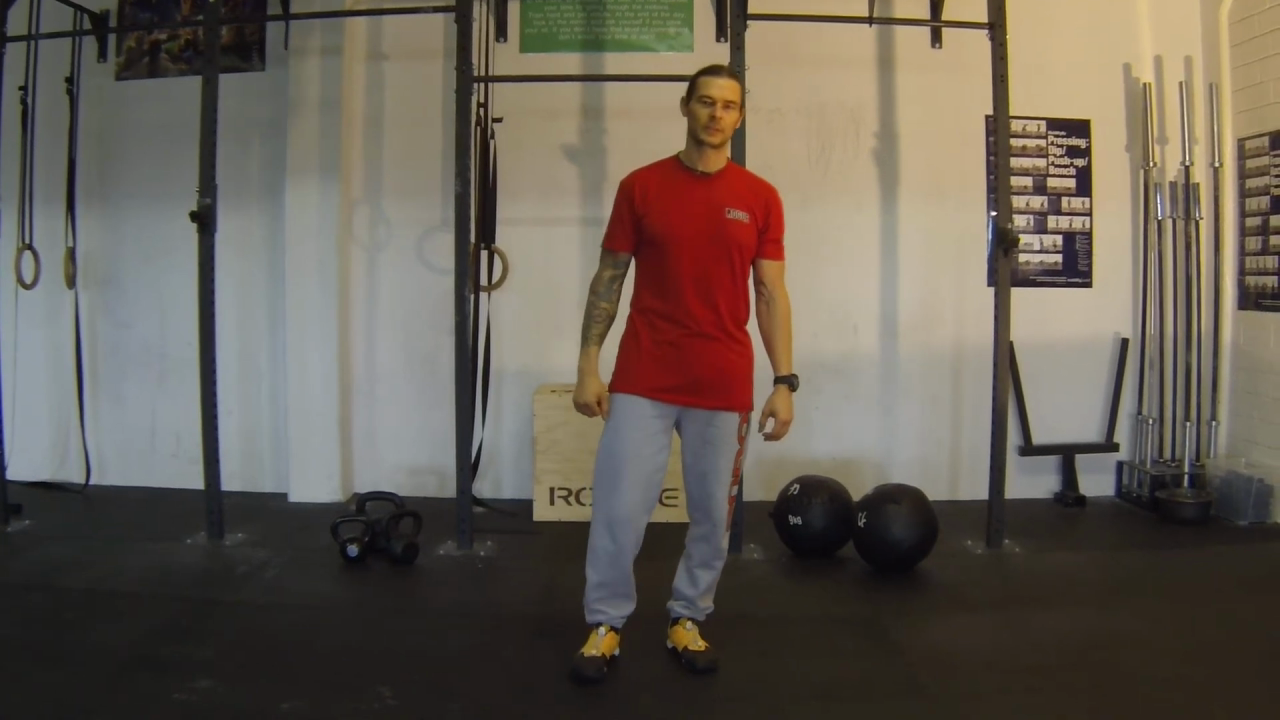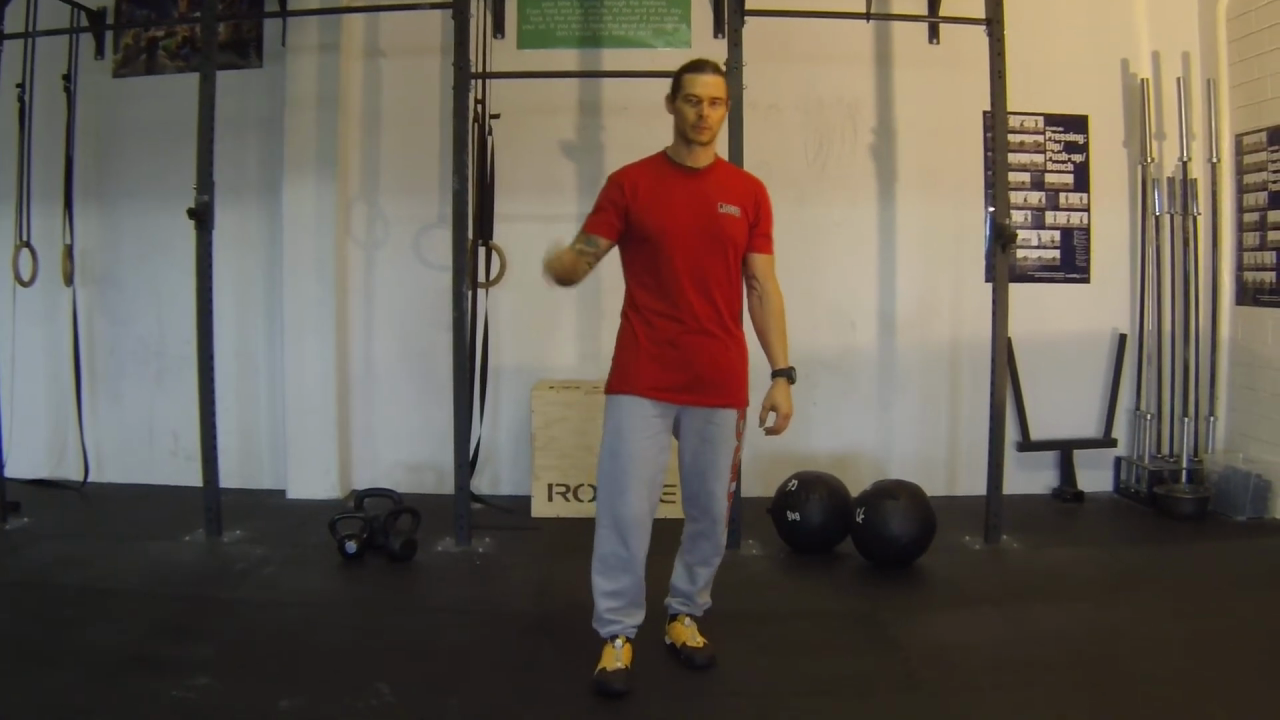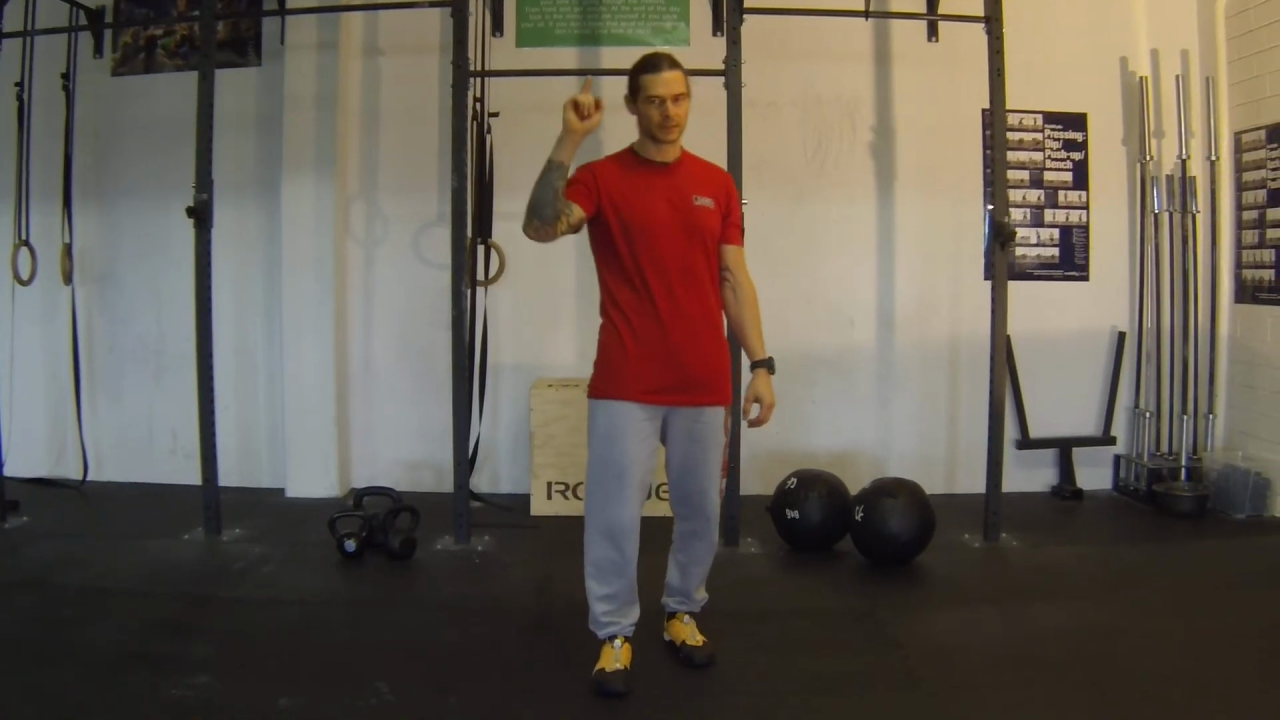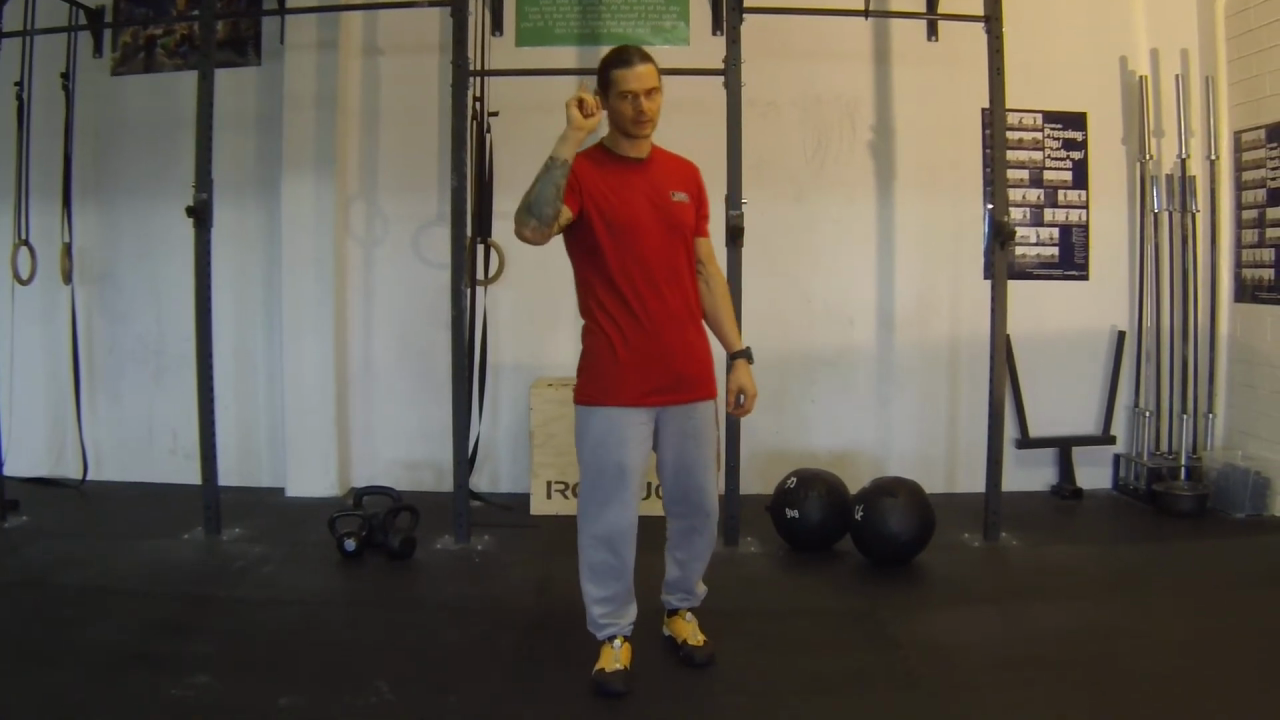
dt=0.4s
person 1, frame 1
left shoulder: (760, 198)
right shoulder: (640, 186)
left elbow: (771, 293)
right elbow: (609, 277)
left wrist: (784, 382)
right wrist: (588, 363)
left hip: (723, 386)
right hip: (642, 379)
left knee: (713, 514)
right knee: (618, 507)
left ankle: (687, 618)
right ankle: (605, 624)
person 1, frame 2
left shoulder: (748, 191)
right shoulder: (629, 183)
left elbow: (763, 287)
right elbow: (581, 261)
left wrist: (782, 374)
right wrist: (563, 262)
left hip: (719, 383)
right hip: (641, 380)
left knee: (710, 511)
right knee: (624, 509)
left ankle: (684, 615)
right ankle: (617, 634)
person 1, frame 3
left shoulder: (717, 183)
right shoulder: (600, 177)
left elbow: (735, 279)
right elbow: (539, 226)
left wrist: (760, 364)
right wrist: (569, 141)
left hip: (704, 381)
right hip: (626, 382)
left knee: (701, 509)
right knee: (614, 512)
left ankle: (682, 612)
right ankle: (614, 634)
person 1, frame 4
left shoulder: (685, 175)
right shoulder: (579, 173)
left elbow: (706, 271)
right elbow: (531, 229)
left wrist: (738, 355)
right wrist: (571, 138)
left hip: (689, 378)
right hip: (613, 385)
left knee: (697, 505)
right knee: (609, 514)
left ankle: (681, 609)
right ankle: (612, 634)
